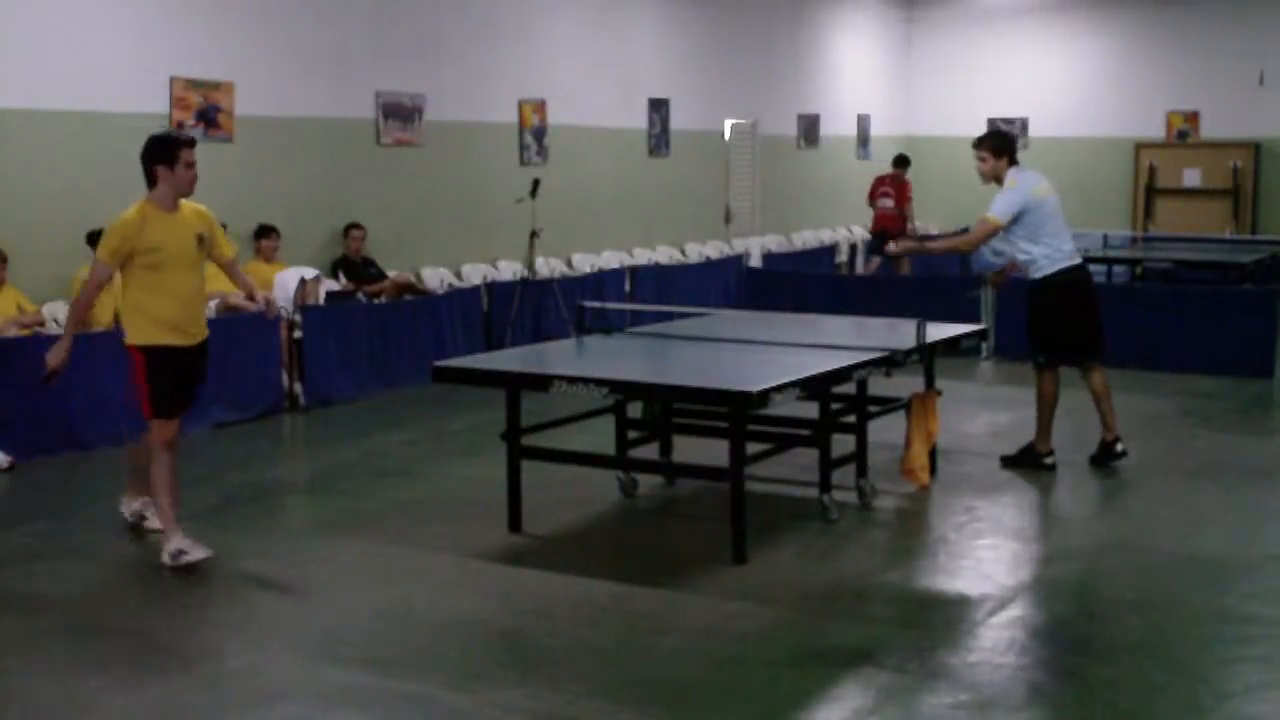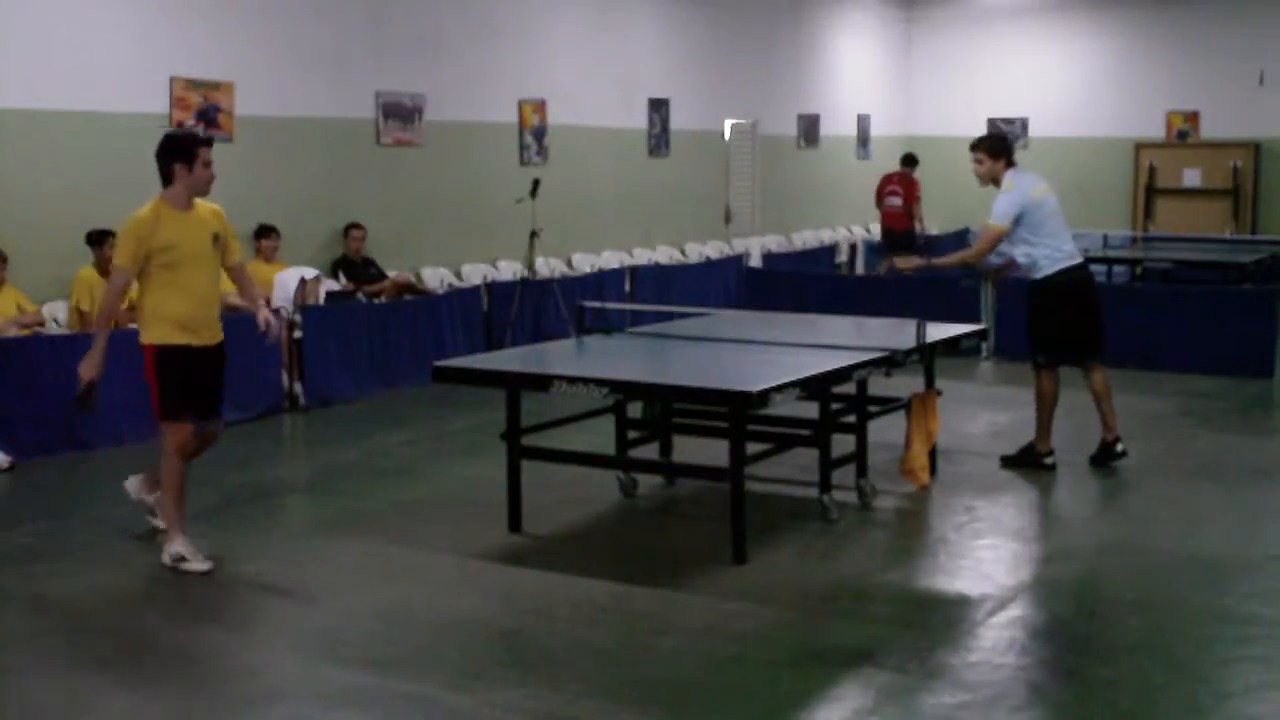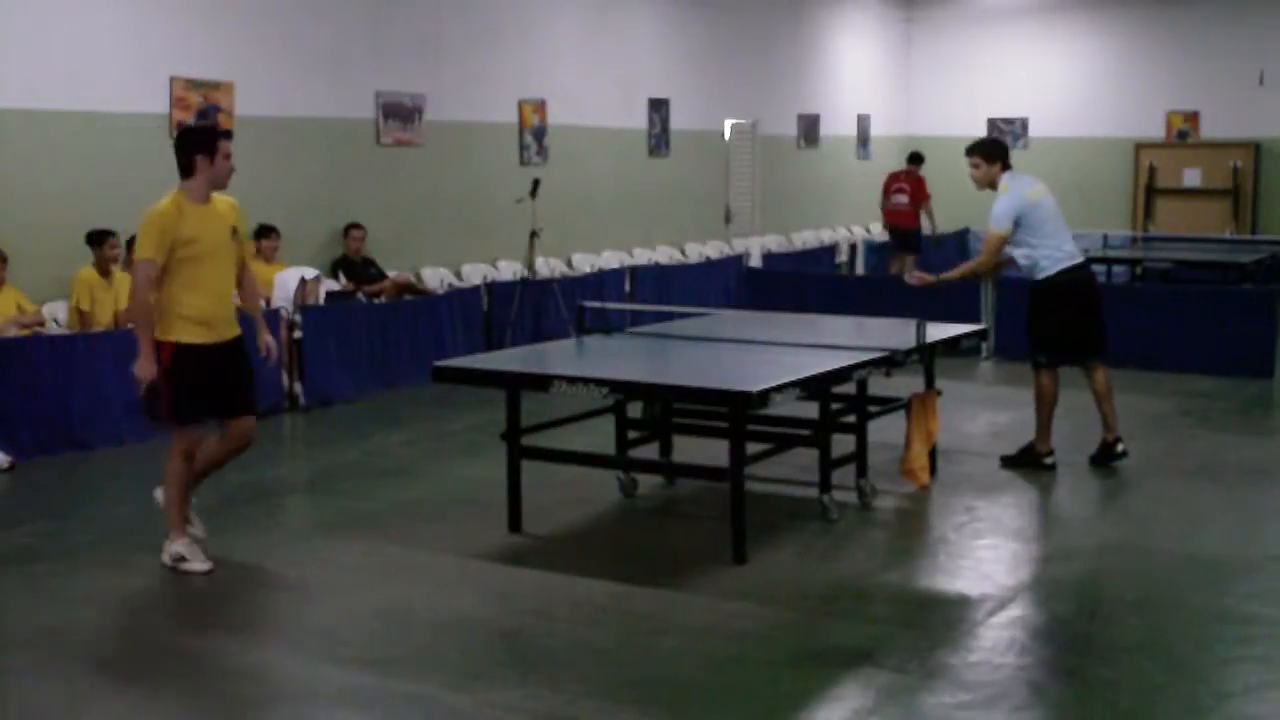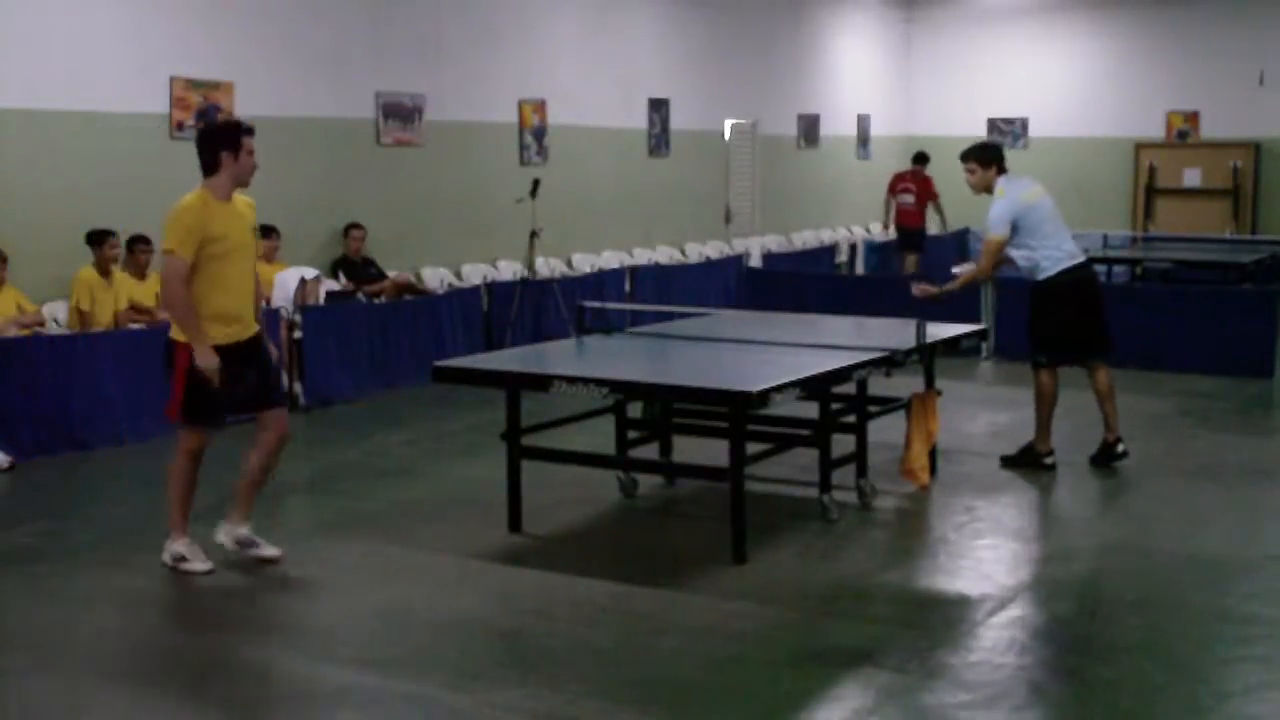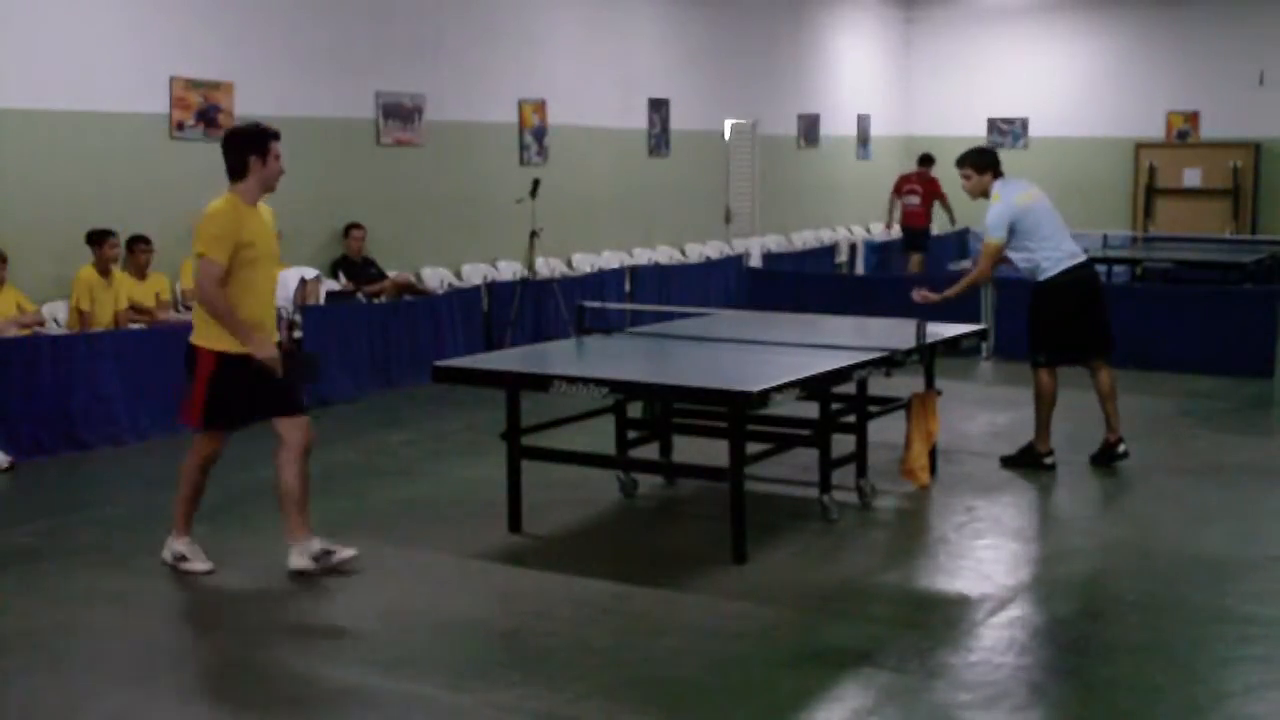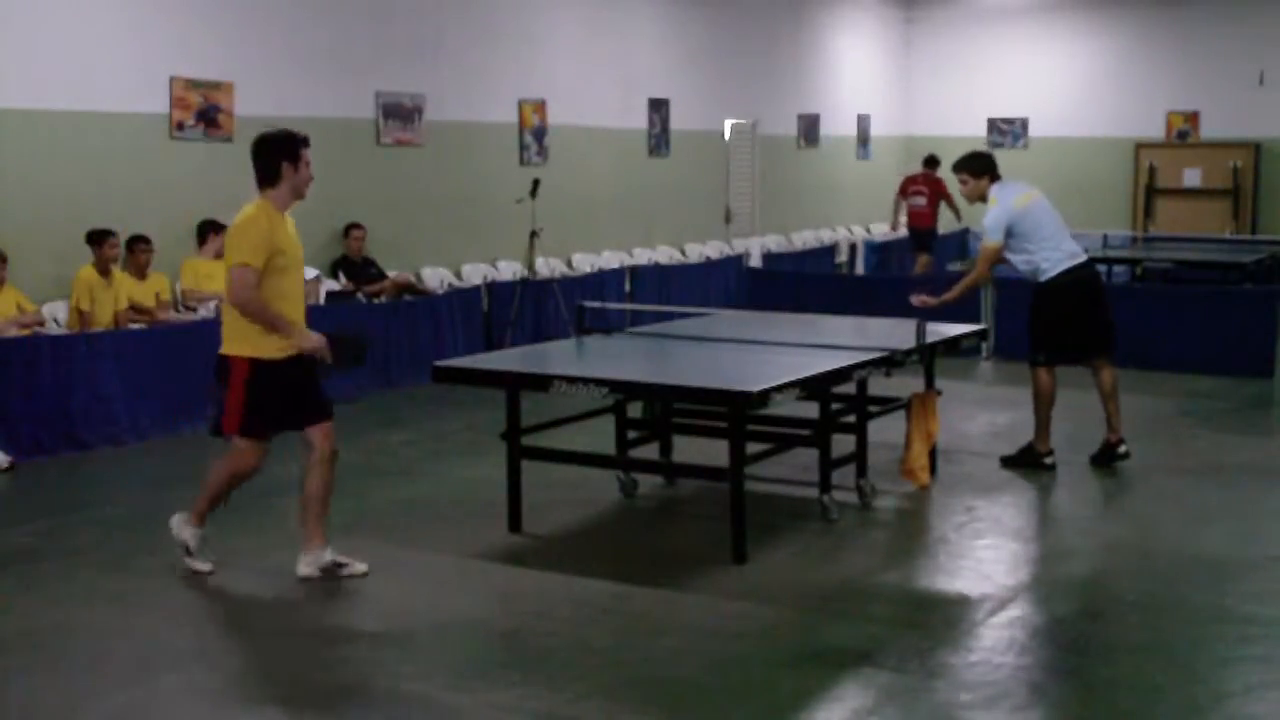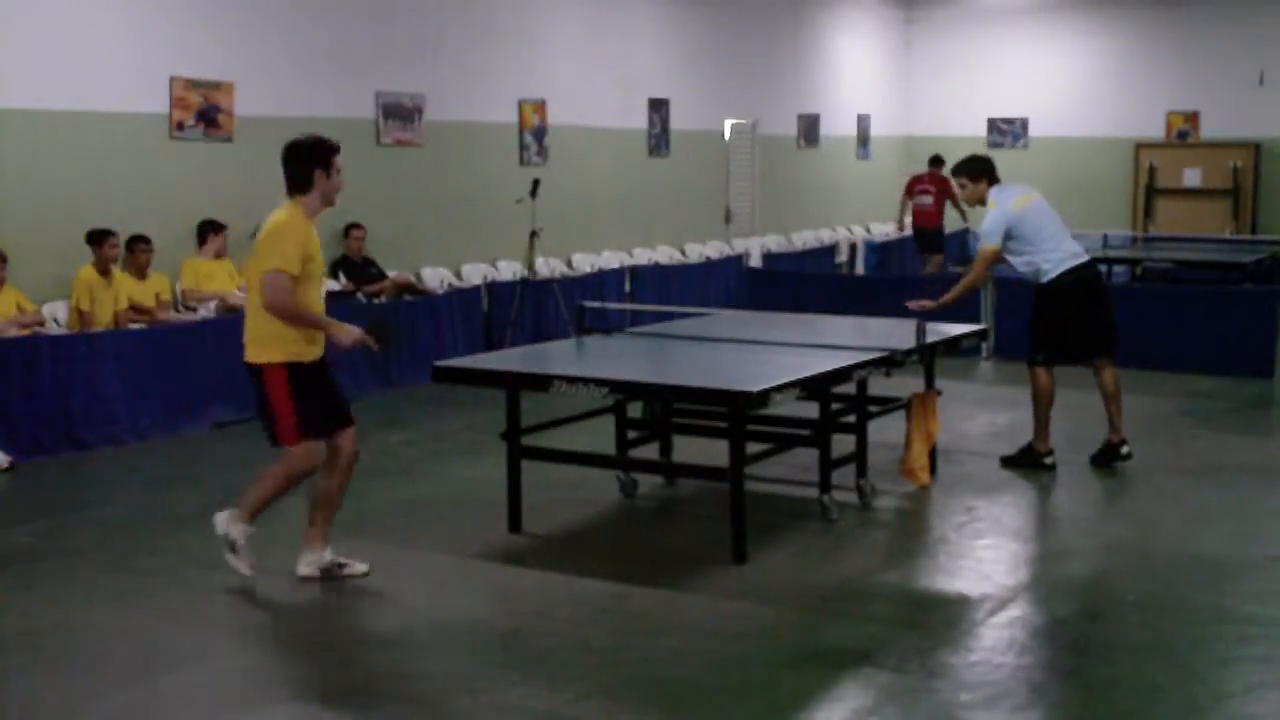
dt=0.1s
person 1, frame 1
left shoulder: (201, 217)
right shoulder: (129, 225)
left elbow: (229, 264)
right elbow: (94, 284)
left wrist: (254, 294)
right wrist: (65, 341)
left hip: (193, 342)
right hip: (151, 343)
left knee: (161, 432)
right knee: (164, 435)
left ankle: (137, 498)
right ankle: (173, 539)
person 1, frame 2
left shoulder: (214, 216)
right shoulder: (143, 224)
left elbow: (236, 269)
right elbow: (115, 291)
left wrist: (260, 307)
right wrist: (96, 352)
left hip: (209, 342)
right hip: (166, 344)
left knee: (206, 433)
right knee: (178, 438)
left ankle: (147, 485)
right ankle: (174, 542)
person 1, frame 3
left shoulder: (230, 210)
right shoulder: (163, 216)
left elbow: (242, 273)
right elbow: (142, 289)
left wrist: (262, 326)
right wrist: (146, 353)
left hip: (228, 340)
right hip: (181, 346)
left knee: (243, 431)
right knee: (186, 440)
left ankle: (176, 493)
right ankle: (176, 539)
person 1, frame 4
left shoulder: (245, 209)
right shoulder: (189, 212)
right elbow: (172, 285)
left wrist: (265, 334)
right wrist: (200, 346)
left hip: (245, 340)
right hip: (201, 347)
left knee: (276, 428)
right knee: (193, 443)
left ankle: (236, 525)
right ankle: (177, 541)
person 1, frame 5
left shoulder: (261, 214)
right shoulder: (218, 216)
right elbow: (206, 290)
right wrist: (250, 341)
left hip: (262, 351)
right hip: (221, 352)
left knee: (296, 439)
right knee: (208, 447)
left ankle: (303, 545)
right ankle: (178, 539)
person 1, frame 6
left shoulder: (283, 220)
right shoulder: (253, 222)
right elbow: (242, 295)
right wrist: (297, 334)
left hip: (288, 357)
right hip: (252, 359)
left knee: (324, 445)
right knee: (247, 456)
left ankle: (314, 553)
right ankle: (190, 524)
person 1, frame 7
left shoulder: (300, 224)
right shoulder: (289, 226)
right elbow: (275, 297)
right wrist: (333, 328)
left hip: (305, 357)
right hip: (279, 359)
left knee: (345, 449)
right knee: (307, 457)
left ankle: (317, 553)
right ankle: (237, 520)
person 2, frame 1
left shoulder: (1013, 193)
right shoulder: (1032, 180)
left elbow: (971, 241)
left wrist: (918, 247)
right wrist: (1008, 268)
left hip: (1052, 284)
right hip: (1074, 275)
left knee: (1046, 366)
right knee: (1089, 361)
left ankle: (1042, 449)
right ankle: (1111, 438)
person 2, frame 2
left shoulder: (1012, 195)
right shoulder: (1029, 182)
left elbow: (978, 253)
left wrist: (926, 262)
right wrist: (1004, 265)
left hip: (1054, 284)
right hip: (1076, 275)
left knee: (1046, 366)
right knee: (1090, 360)
left ankle: (1042, 449)
right ankle: (1111, 439)
person 2, frame 3
left shoulder: (1007, 201)
right shoulder: (1027, 183)
left elbow: (985, 262)
left wrist: (937, 278)
right wrist: (1003, 261)
left hip: (1055, 284)
right hip: (1078, 275)
left knee: (1045, 366)
right knee: (1092, 360)
left ankle: (1042, 449)
right ankle: (1111, 438)
person 2, frame 4
left shoulder: (1003, 204)
right shoulder: (1024, 185)
left elbow: (985, 268)
left wrist: (941, 289)
right wrist: (1001, 257)
left hip: (1056, 284)
right hip: (1080, 274)
left knee: (1045, 365)
right knee: (1094, 360)
left ankle: (1042, 449)
right ankle: (1113, 438)
person 2, frame 5
left shoulder: (1000, 209)
right shoulder: (1021, 187)
left elbow: (983, 273)
left wrist: (942, 296)
right wrist: (996, 257)
left hip: (1057, 284)
right hip: (1082, 274)
left knee: (1044, 365)
right knee: (1096, 359)
left ankle: (1042, 449)
right ankle: (1114, 438)
person 2, frame 6
left shoulder: (998, 212)
right shoulder: (1020, 190)
left elbow: (980, 275)
left wrist: (940, 300)
right wrist: (993, 257)
left hip: (1058, 285)
right hip: (1083, 274)
left knee: (1042, 364)
right knee: (1098, 359)
left ankle: (1041, 449)
right ankle: (1115, 439)
person 2, frame 7
left shoulder: (996, 215)
right shoulder: (1020, 192)
left elbow: (977, 278)
left wrist: (937, 303)
right wrist: (991, 258)
left hip: (1060, 285)
right hip: (1086, 274)
left knee: (1040, 363)
right knee: (1101, 359)
left ankle: (1041, 449)
right ankle: (1116, 439)
